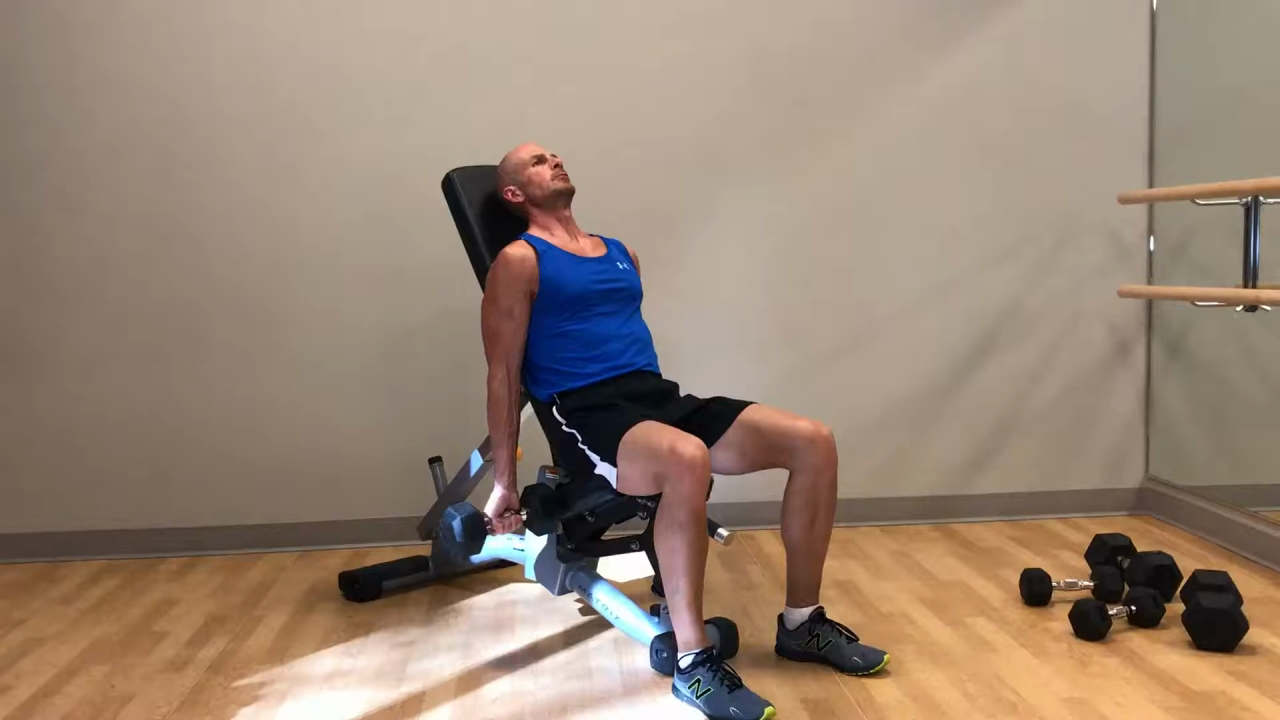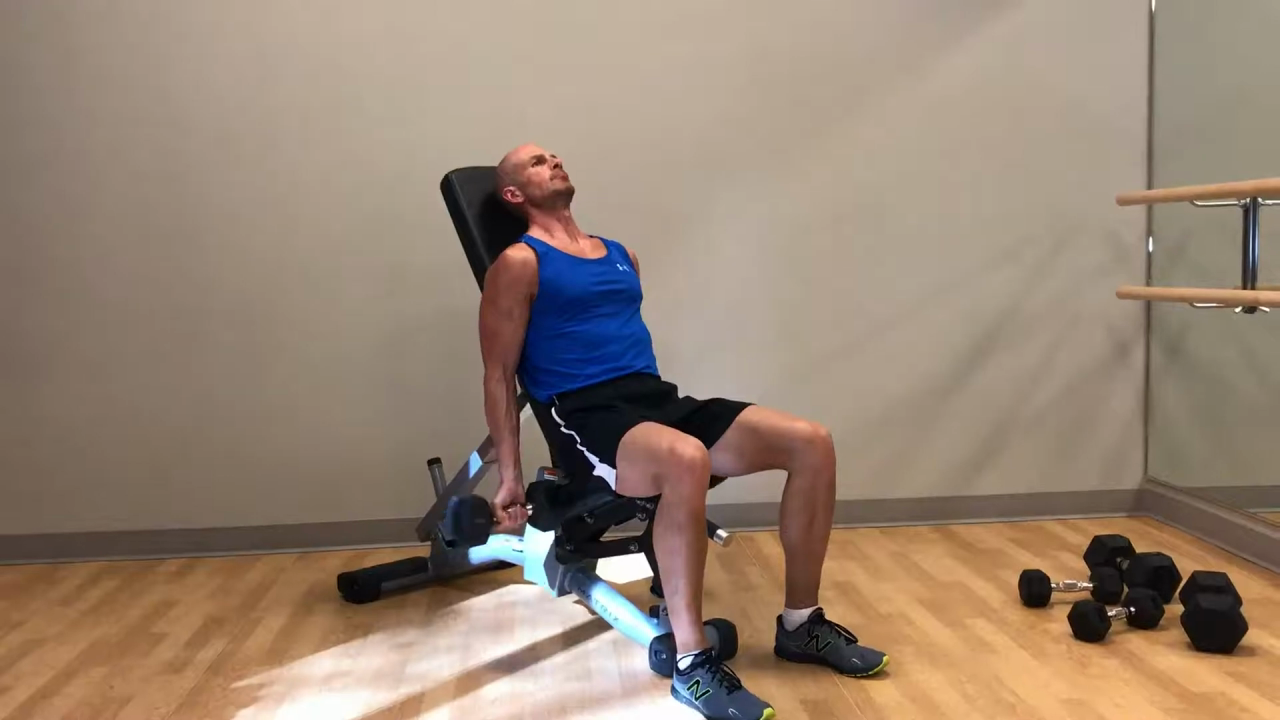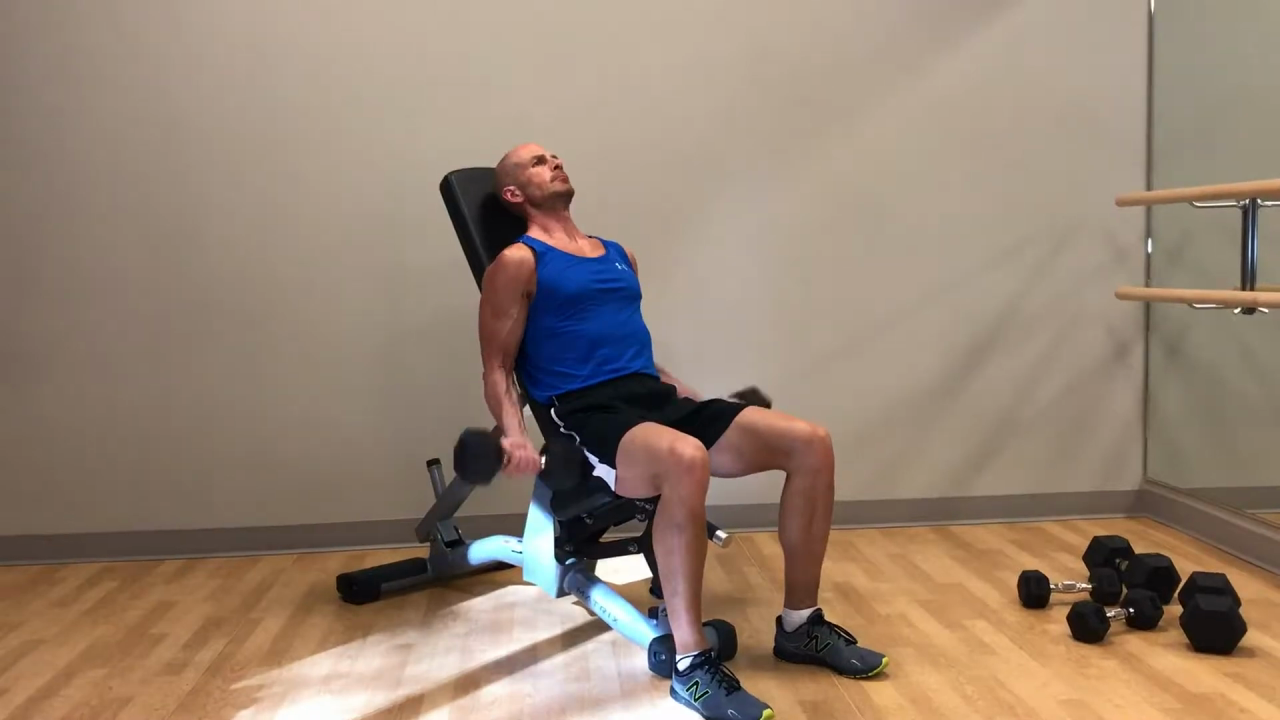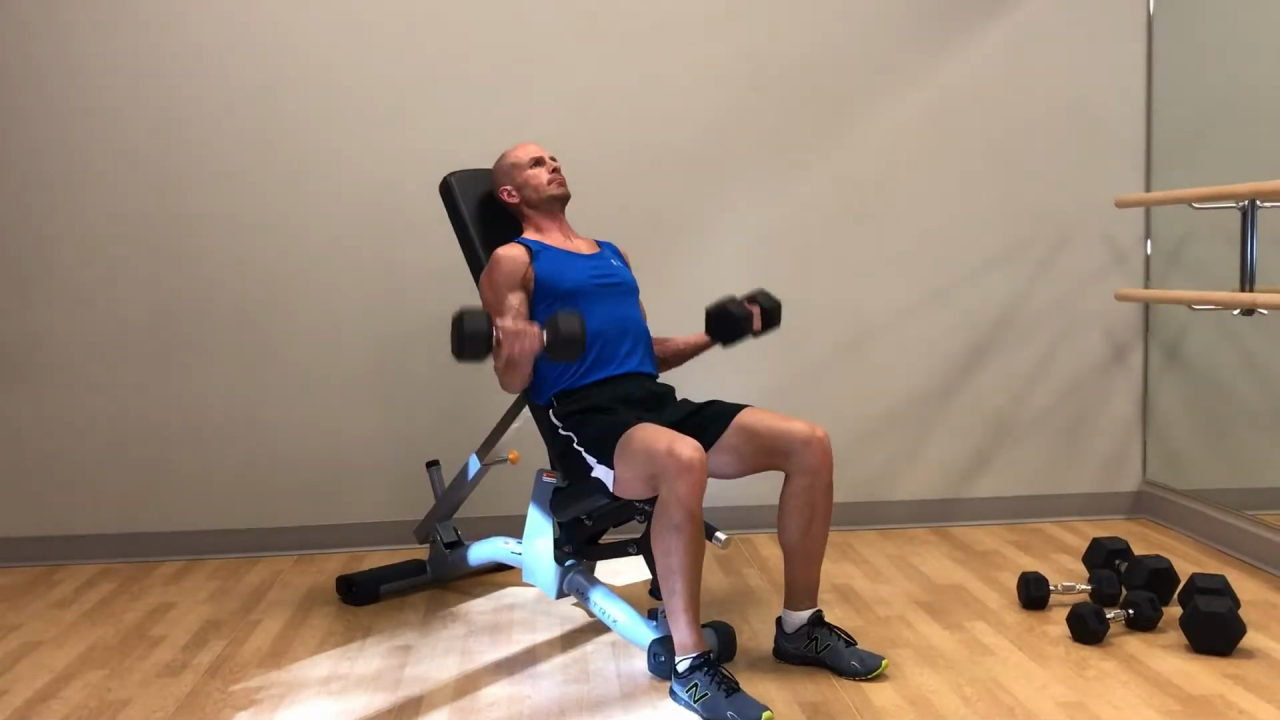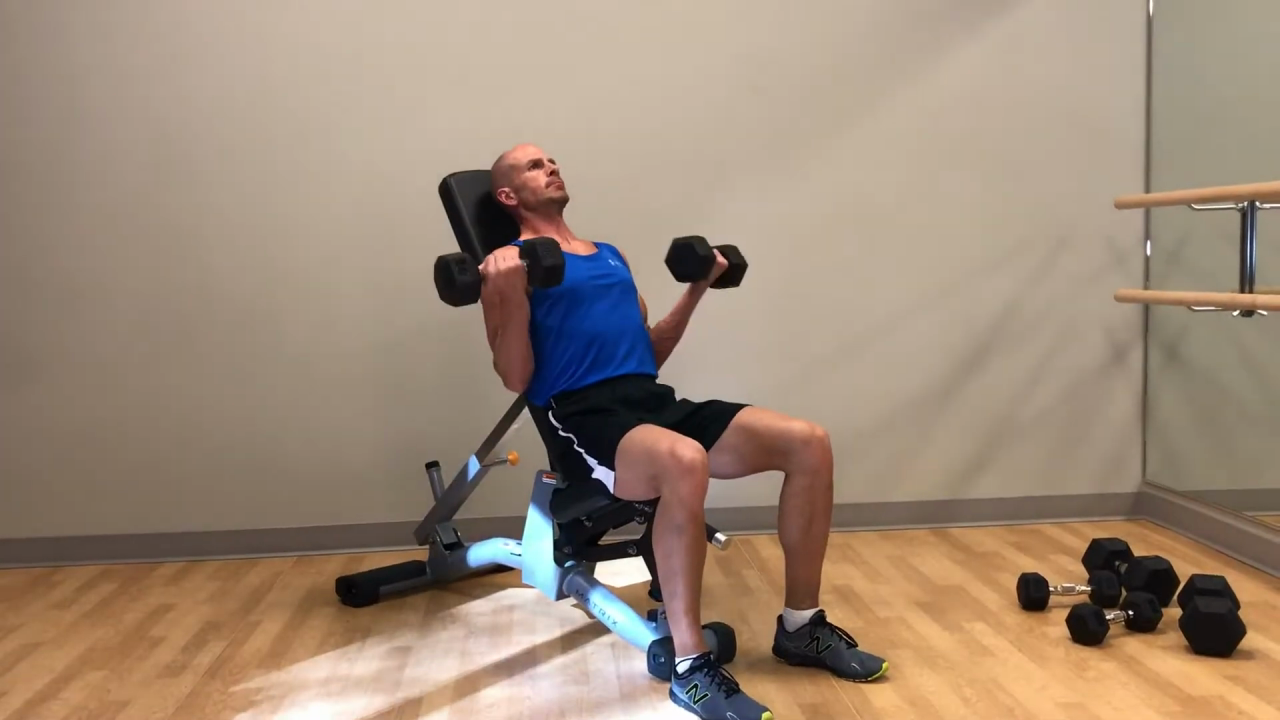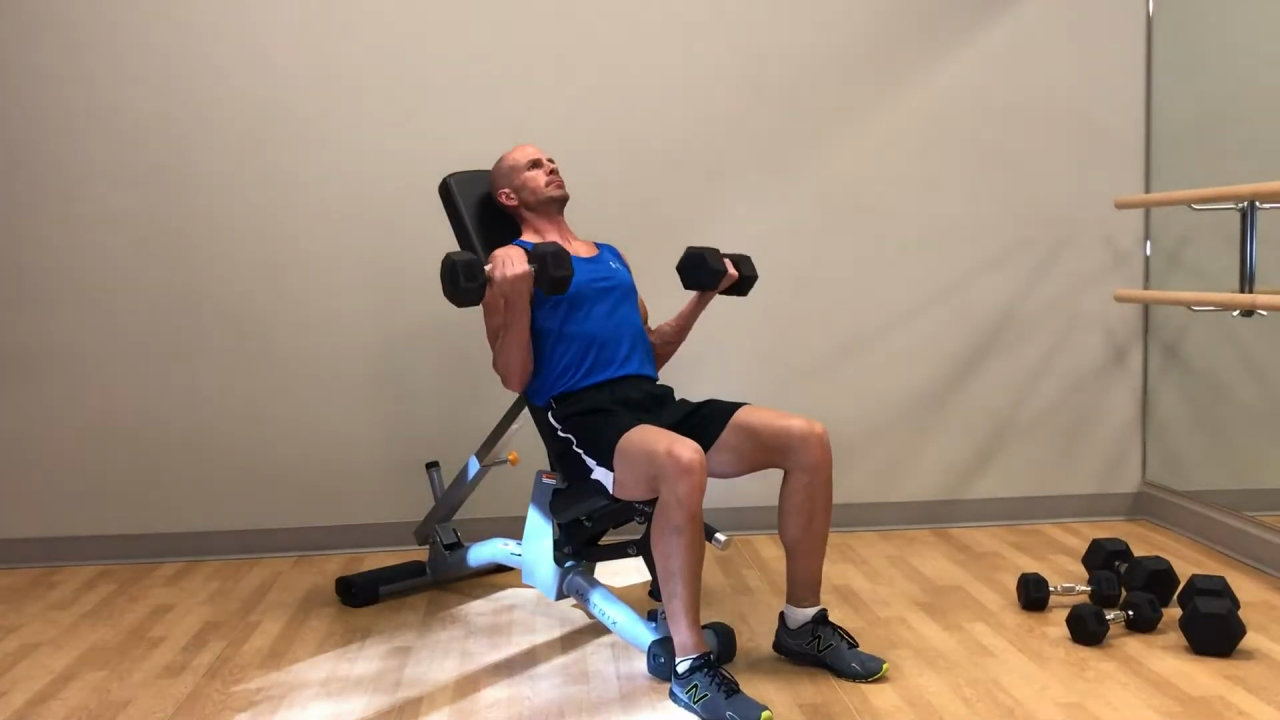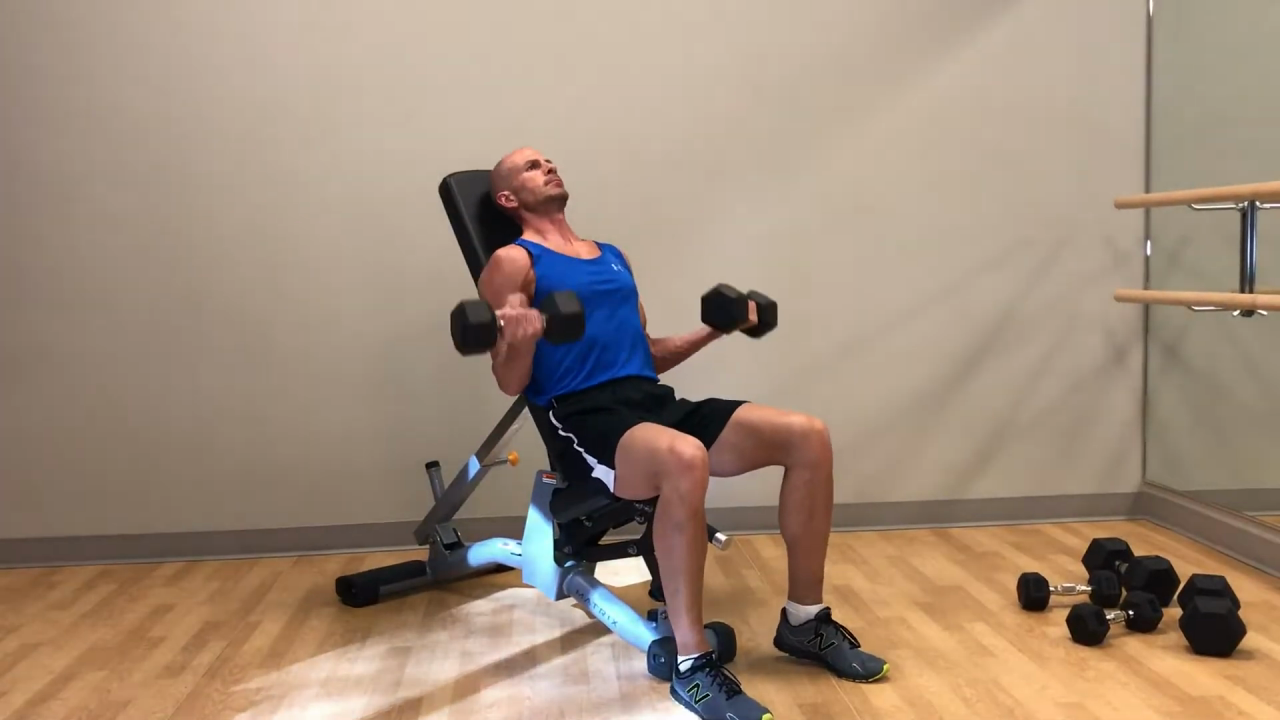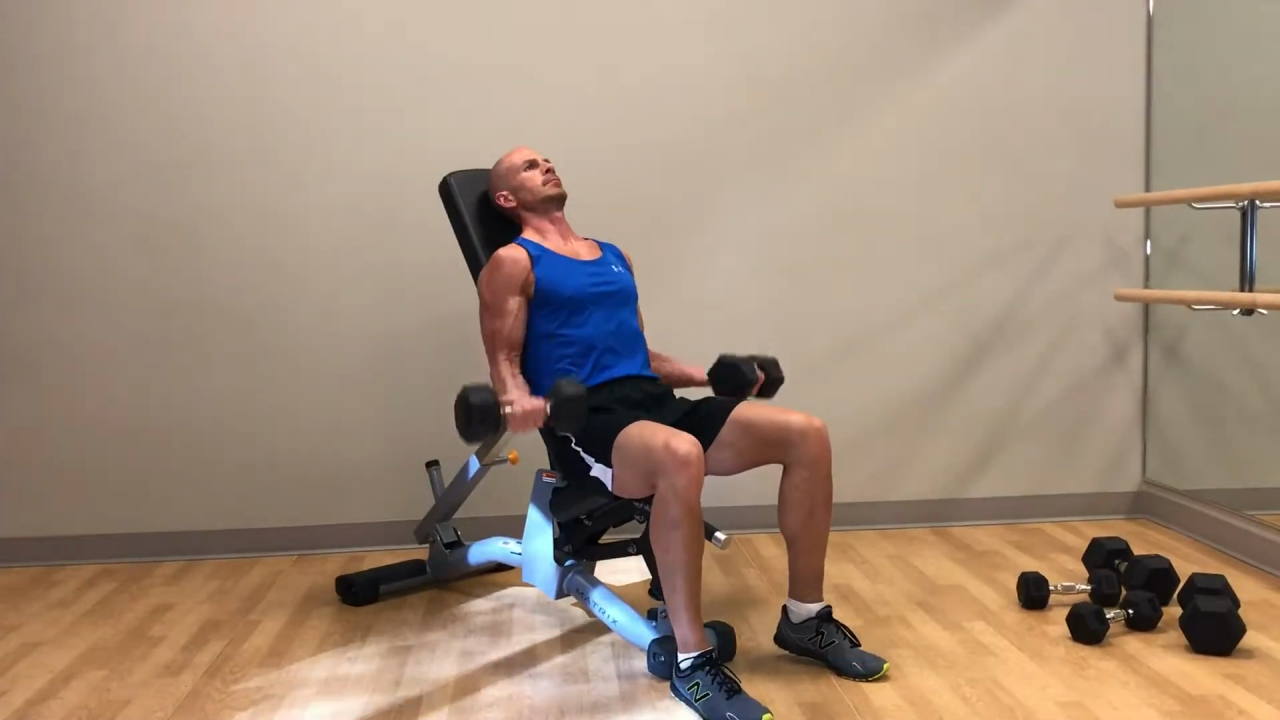
dt=0.3s
person 1, frame 1
left shoulder: (621, 253)
right shoulder: (519, 261)
right elbow: (504, 375)
right wrist: (505, 482)
left hip: (658, 396)
right hip: (590, 414)
left knee: (813, 442)
right knee: (686, 459)
left ankle: (802, 623)
right ankle: (693, 661)
person 1, frame 2
left shoulder: (621, 255)
right shoulder: (519, 263)
right elbow: (499, 374)
right wrist: (510, 477)
left hip: (658, 397)
right hip: (588, 416)
left knee: (811, 444)
right knee: (685, 461)
left ankle: (801, 624)
right ankle: (693, 662)
person 1, frame 3
left shoulder: (619, 255)
right shoulder: (518, 262)
right elbow: (497, 366)
left wrist: (695, 395)
right wrist: (516, 434)
left hip: (653, 399)
right hip: (588, 418)
left knee: (810, 443)
right knee: (685, 460)
left ankle: (801, 625)
right ankle: (692, 664)
person 1, frame 4
left shoulder: (613, 254)
right shoulder: (513, 260)
right elbow: (509, 374)
left wrist: (715, 336)
right wrist: (517, 348)
left hip: (655, 400)
right hip: (586, 417)
left knee: (809, 444)
right knee: (683, 461)
left ankle: (800, 626)
right ankle: (691, 665)
person 1, frame 5
left shoulder: (611, 255)
right shoulder: (510, 261)
right elbow: (517, 379)
left wrist: (694, 290)
right wrist: (510, 295)
left hip: (654, 401)
right hip: (585, 418)
left knee: (808, 443)
right knee: (684, 462)
left ankle: (801, 626)
right ankle: (690, 667)
person 1, frame 6
left shoulder: (612, 256)
right shoulder: (511, 260)
right elbow: (515, 378)
left wrist: (701, 297)
right wrist: (515, 297)
left hip: (653, 402)
right hip: (585, 419)
left knee: (807, 440)
right knee: (682, 463)
left ankle: (802, 623)
right ankle: (690, 666)
person 1, frame 7
left shoulder: (613, 257)
right shoulder: (513, 263)
right elbow: (510, 380)
left wrist: (712, 330)
right wrist: (519, 342)
left hip: (654, 401)
right hip: (586, 418)
left knee: (807, 436)
right knee: (684, 459)
left ankle: (804, 620)
right ankle: (692, 664)
person 1, frame 8
left shoulder: (615, 256)
right shoulder: (512, 263)
right elbow: (505, 364)
left wrist: (709, 374)
right wrist: (519, 401)
left hip: (653, 400)
right hip: (586, 419)
left knee: (806, 434)
right knee: (679, 455)
left ankle: (805, 618)
right ankle: (692, 662)
